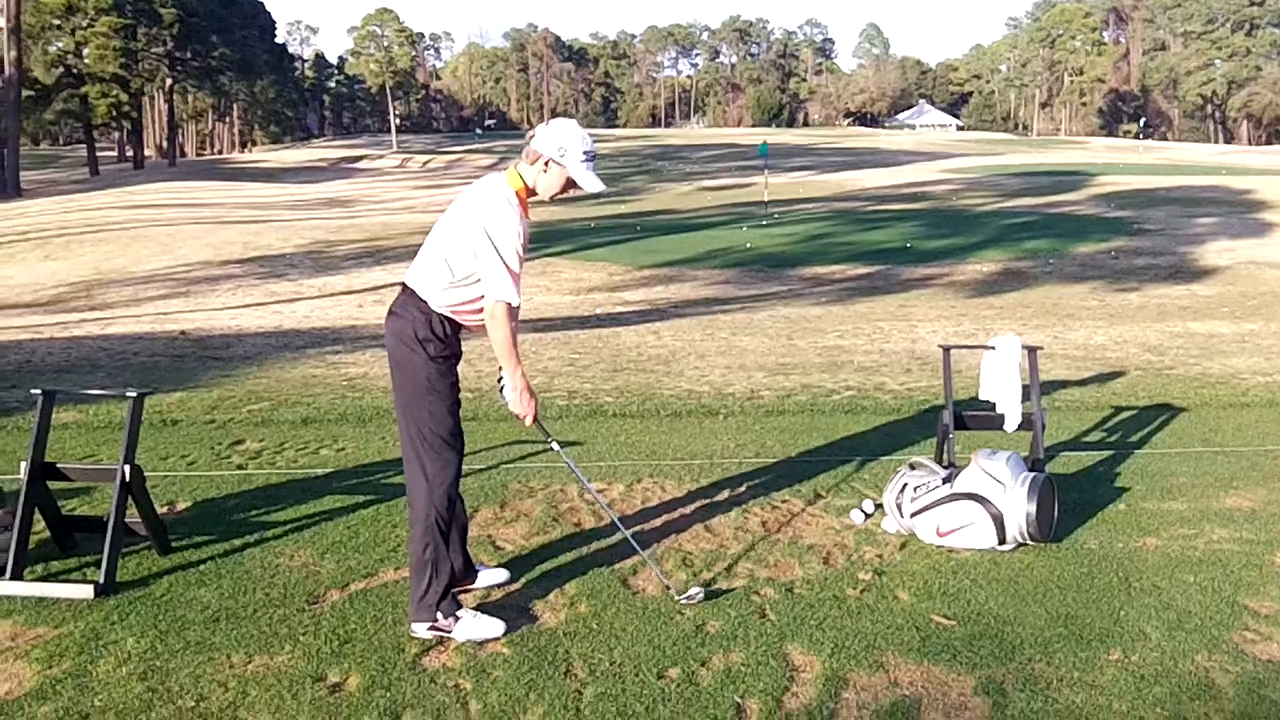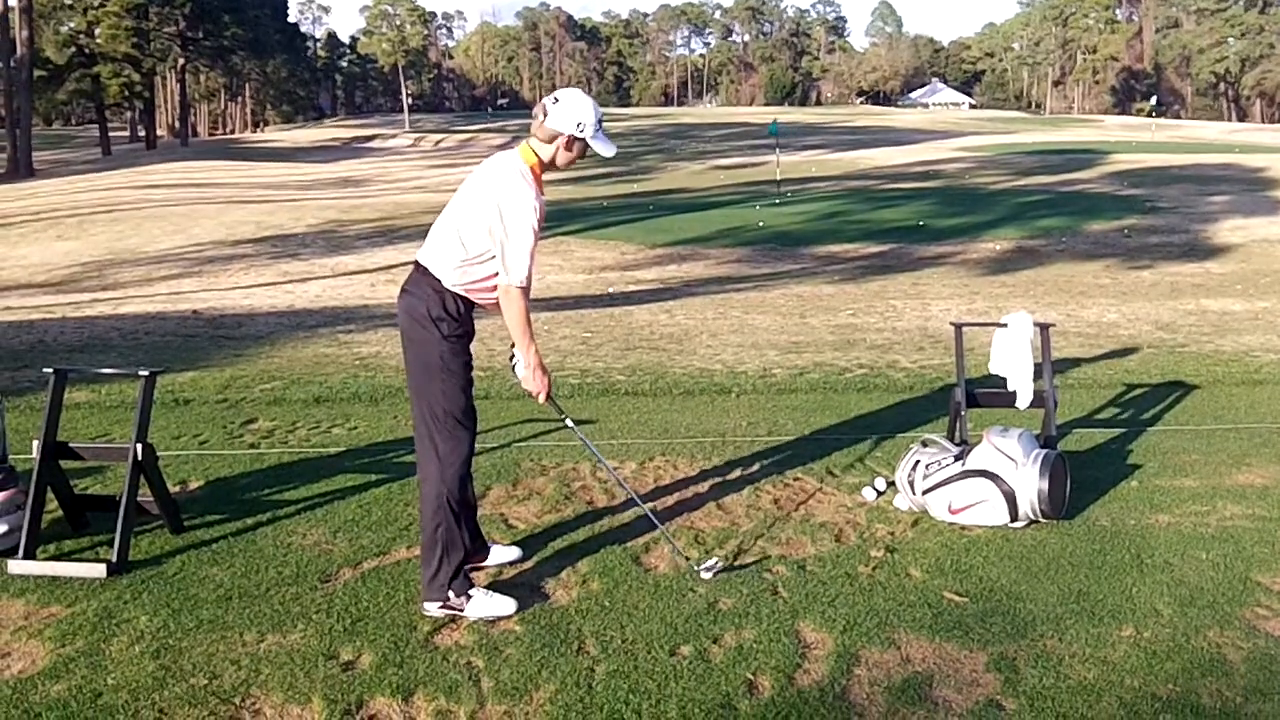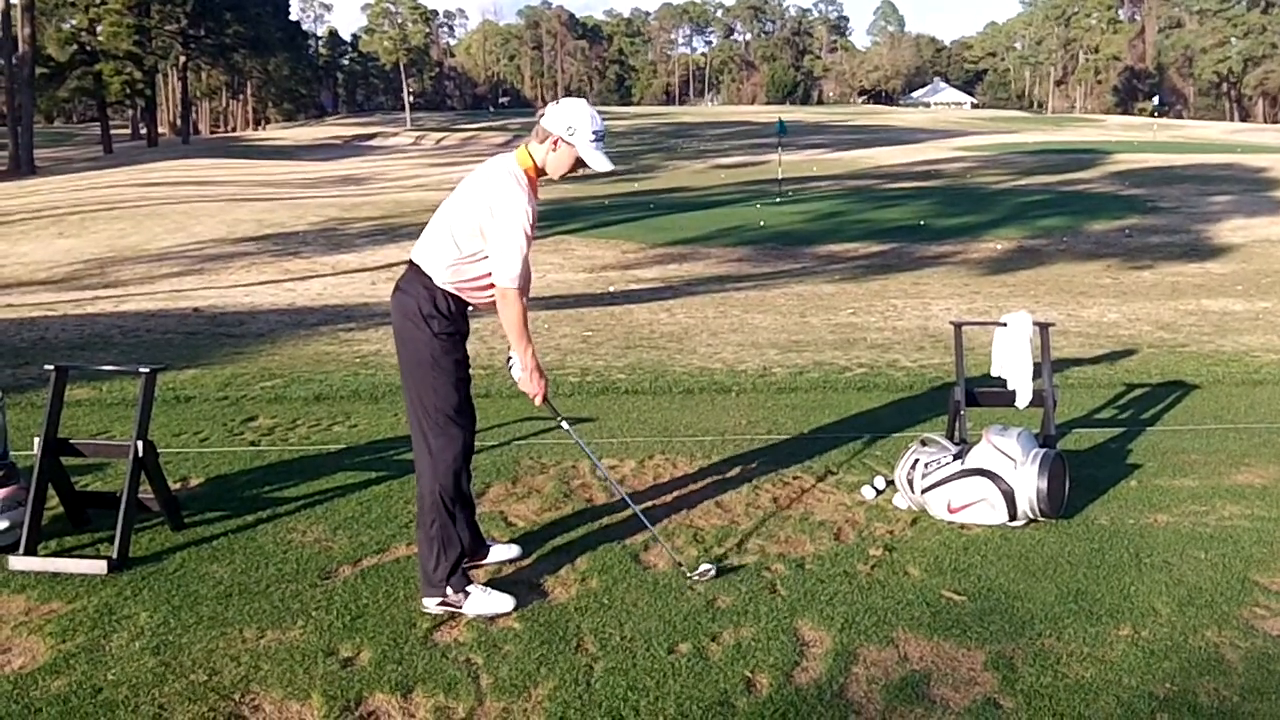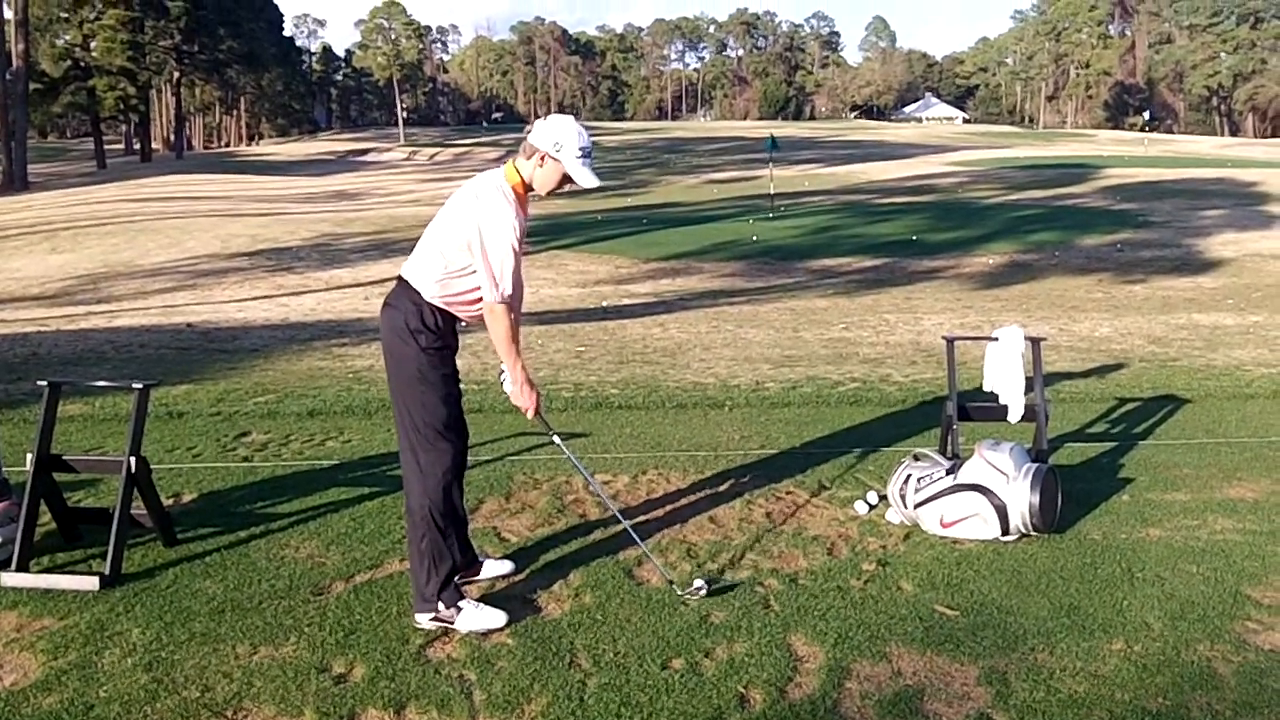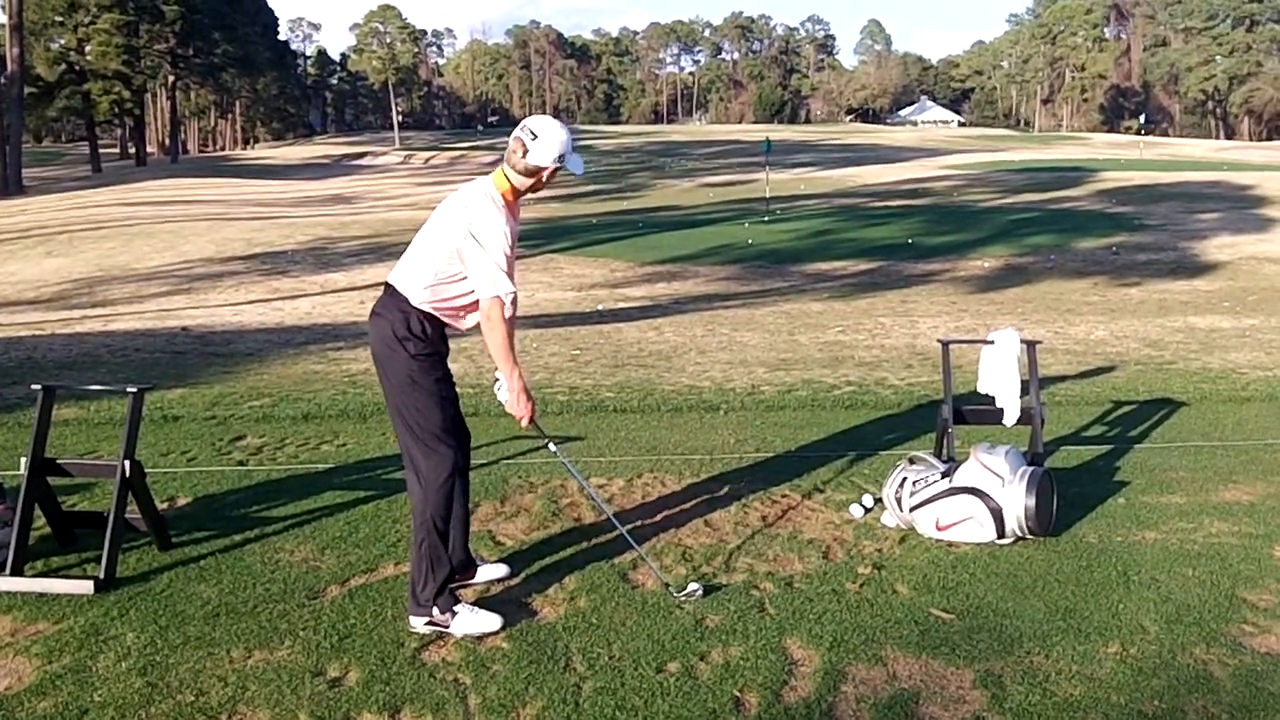
dt=1s
person 1, frame 1
left shoulder: (498, 190)
right shoulder: (504, 211)
left elbow: (500, 298)
right elbow: (499, 308)
left wrist: (512, 371)
right wrist: (518, 382)
left hip: (426, 327)
right hip: (423, 332)
left knee: (444, 455)
right knee: (435, 465)
left ankle: (454, 566)
right ankle: (433, 608)
person 1, frame 2
left shoulder: (508, 166)
right shoulder: (521, 191)
left elbow: (512, 277)
right elbow: (510, 288)
left wrist: (523, 349)
right wrist: (532, 361)
left hip: (438, 304)
right hip: (436, 310)
left knee: (457, 435)
right knee: (447, 444)
left ankle: (466, 545)
right ankle: (445, 588)
person 1, frame 3
left shoulder: (510, 172)
right shoulder: (513, 194)
left elbow: (515, 277)
right elbow: (507, 290)
left wrist: (524, 352)
right wrist: (528, 363)
left hip: (436, 305)
right hip: (428, 308)
left knee: (458, 432)
right knee: (442, 442)
left ankle: (465, 543)
right ankle: (443, 584)
person 1, frame 4
left shoulder: (501, 191)
right shoulder: (499, 207)
left elbow: (506, 294)
right elbow: (496, 304)
left wrist: (515, 366)
right wrist: (518, 376)
left hip: (427, 321)
right hip: (417, 323)
left knee: (451, 445)
right knee: (433, 456)
left ankle: (457, 558)
right ankle: (435, 599)
person 1, frame 5
left shoulder: (496, 200)
right shoulder: (488, 214)
left elbow: (500, 300)
right elbow: (492, 309)
left wrist: (509, 374)
right wrist: (516, 384)
left hip: (418, 329)
right hip: (406, 330)
left knee: (453, 447)
right knee: (436, 459)
left ankle: (455, 562)
right ankle: (431, 603)
